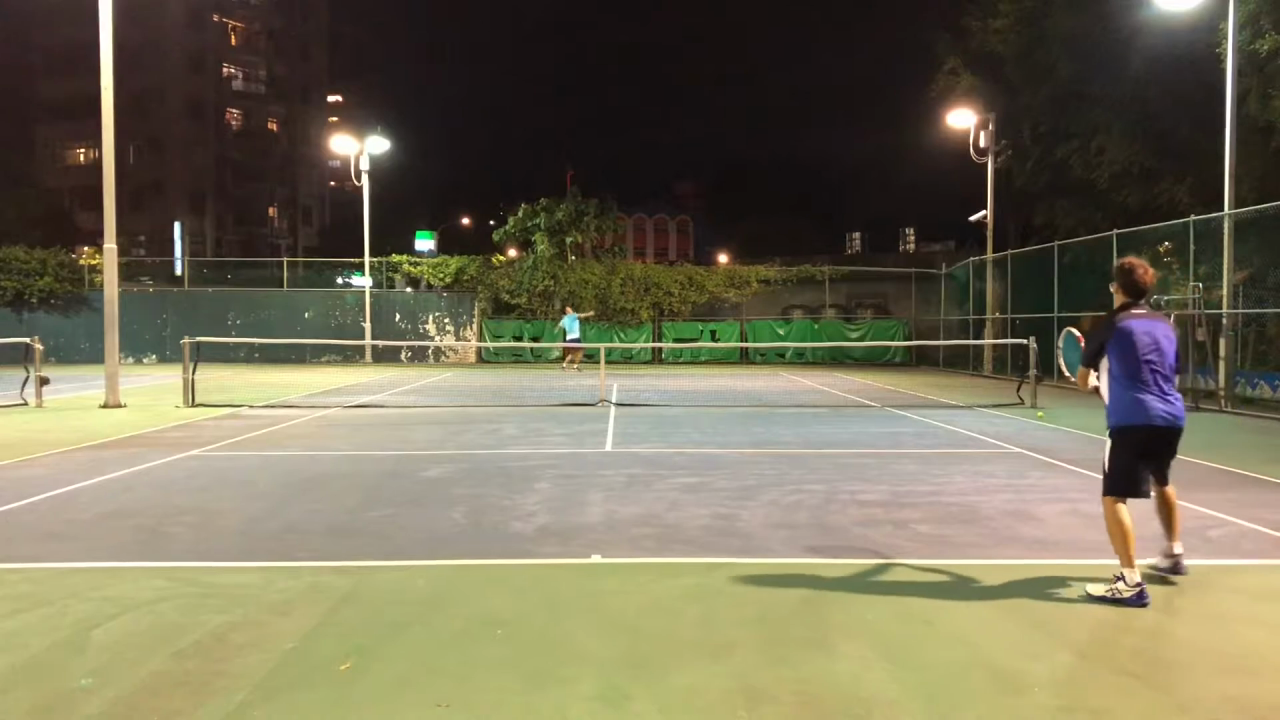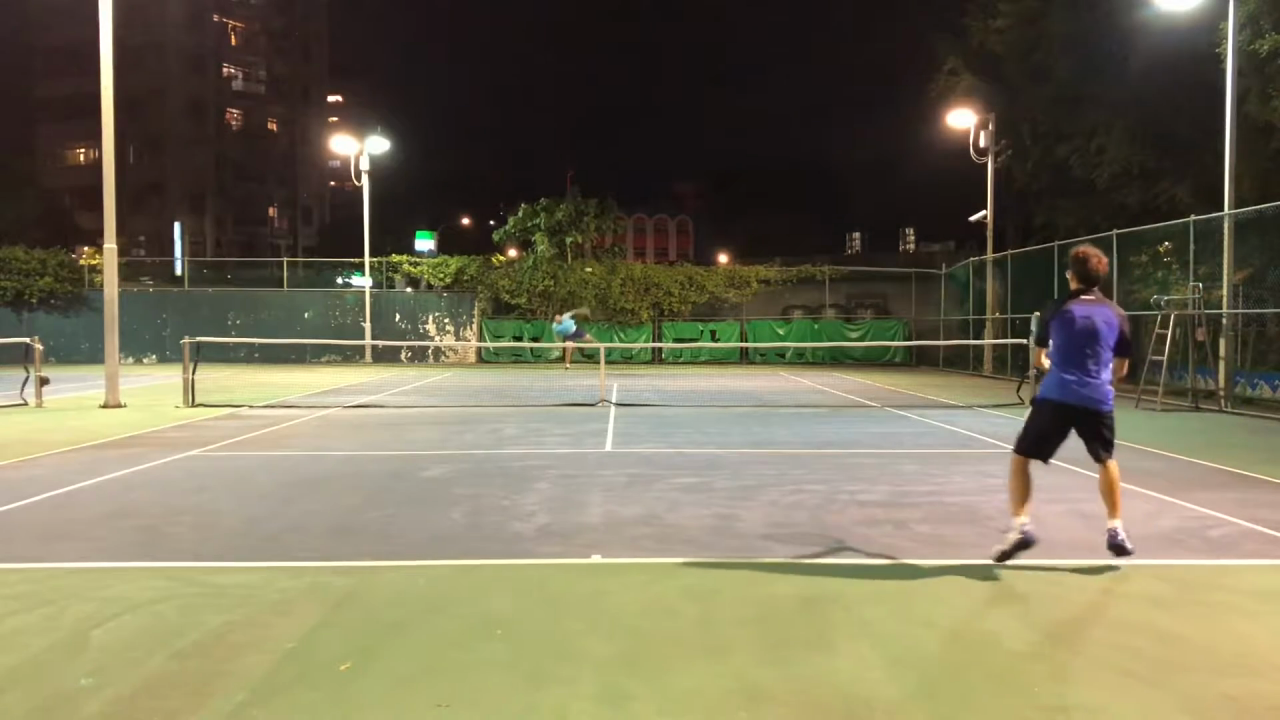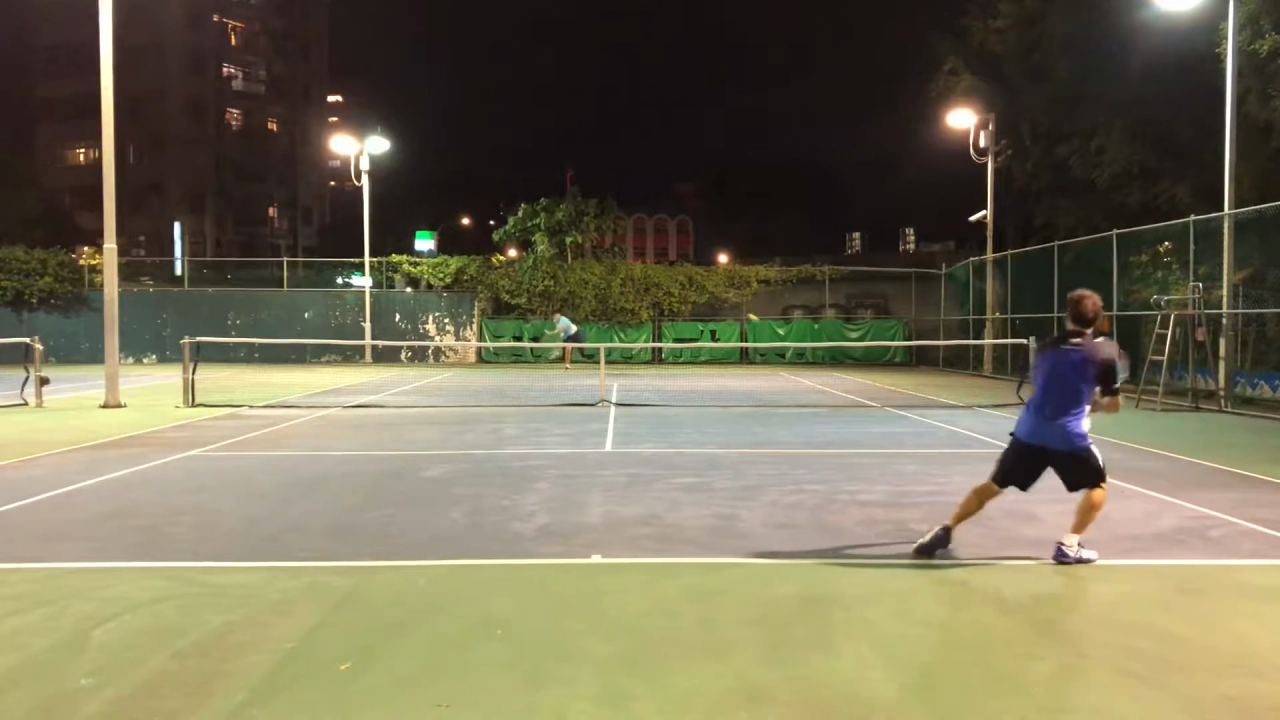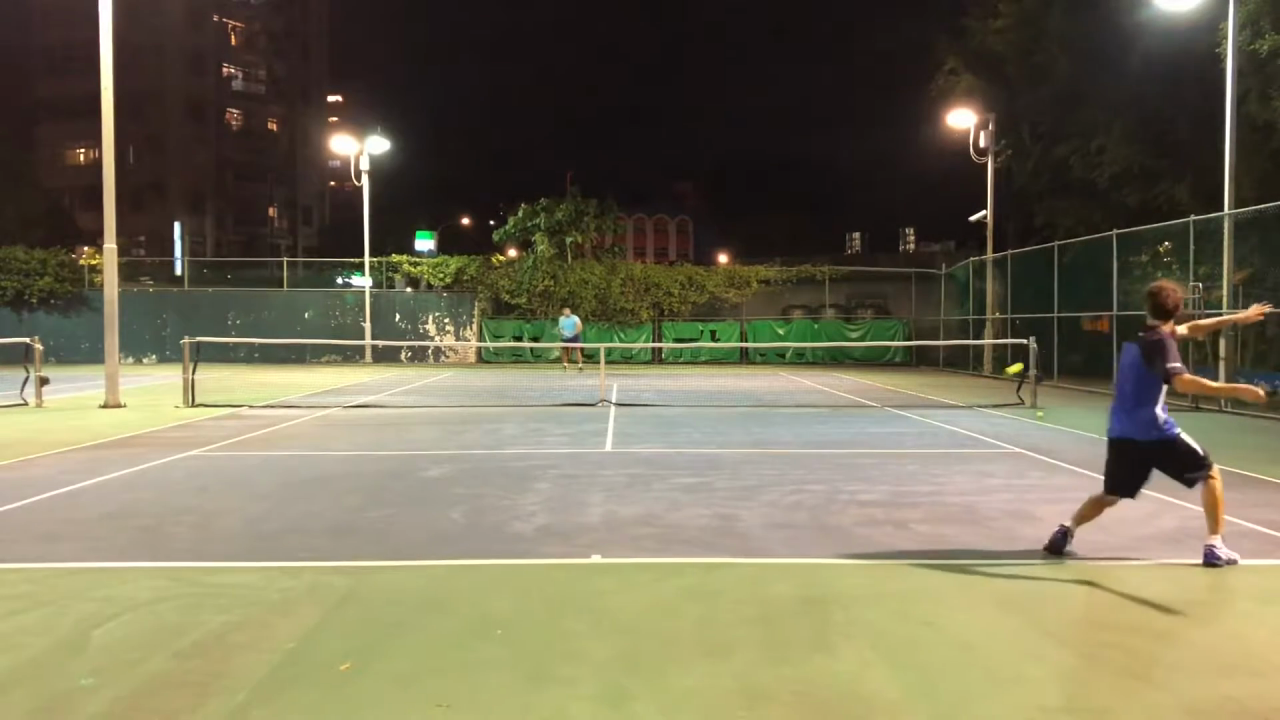
dt=0.4s
person 1, frame 1
left shoulder: (1109, 326)
right shoulder: (1167, 326)
left elbow: (1082, 379)
left wrist: (1096, 385)
left hip: (1133, 420)
right hip: (1172, 418)
left knee: (1114, 499)
right knee: (1161, 484)
left ankle: (1131, 582)
right ankle: (1173, 554)
person 1, frame 2
left shoulder: (1057, 310)
right shoulder: (1116, 315)
left elbow: (1039, 359)
right elbow: (1121, 370)
left hip: (1057, 396)
right hip: (1098, 400)
left knee: (1020, 458)
right knee: (1106, 462)
left ankle: (1021, 527)
right ankle: (1115, 529)
person 1, frame 3
left shoulder: (1047, 350)
right shoulder: (1104, 356)
right elbow: (1114, 405)
left hip: (1030, 433)
right hip: (1070, 439)
left knee: (992, 487)
right knee: (1098, 486)
left ankle: (944, 533)
right ankle: (1070, 545)
person 1, frame 4
left shoulder: (1140, 338)
right shoulder: (1160, 342)
left elbow: (1188, 329)
right elbow: (1181, 383)
left wrist: (1237, 318)
right wrist: (1236, 390)
left hip: (1121, 433)
right hip: (1155, 433)
left knee: (1110, 496)
right knee: (1210, 476)
left ankle: (1066, 531)
right ankle: (1214, 546)
